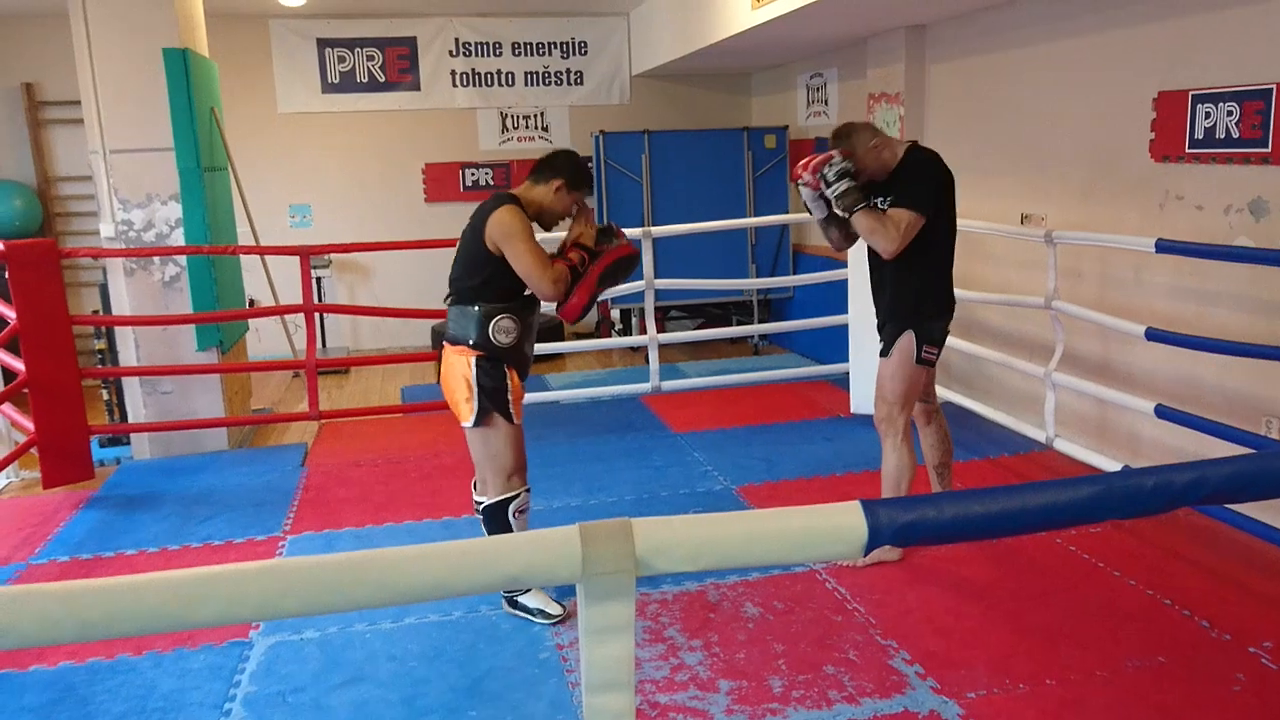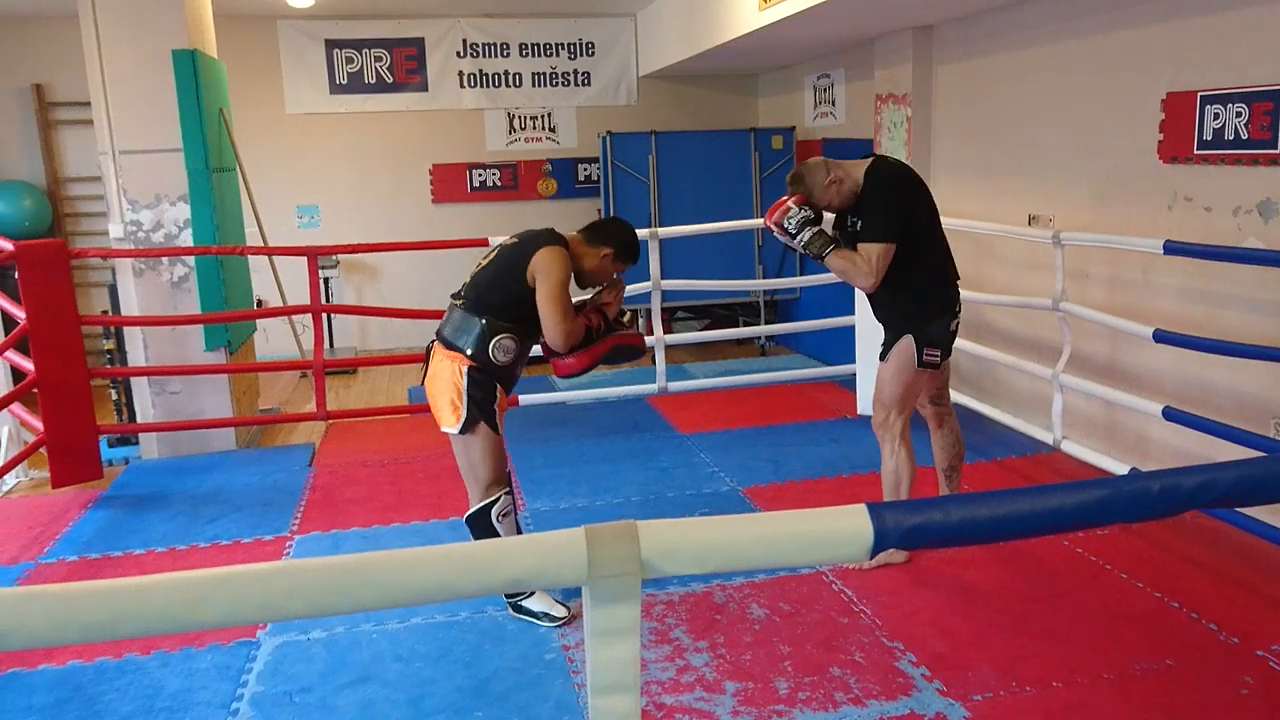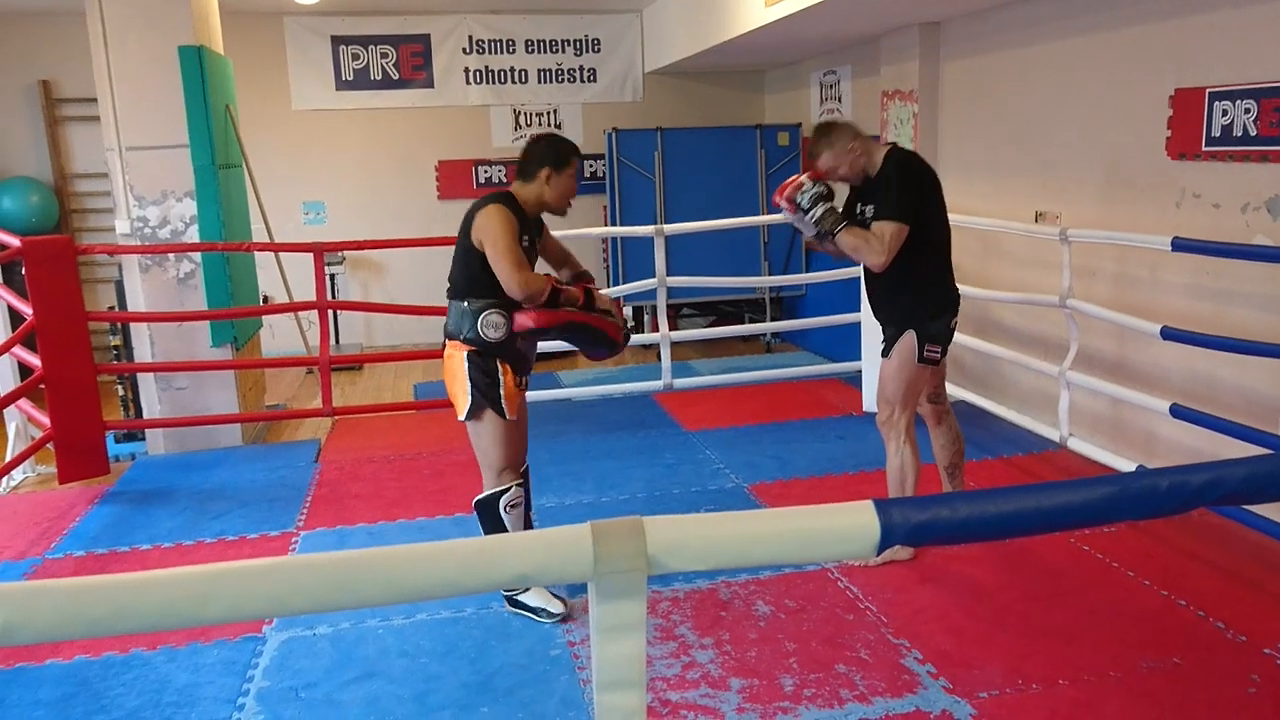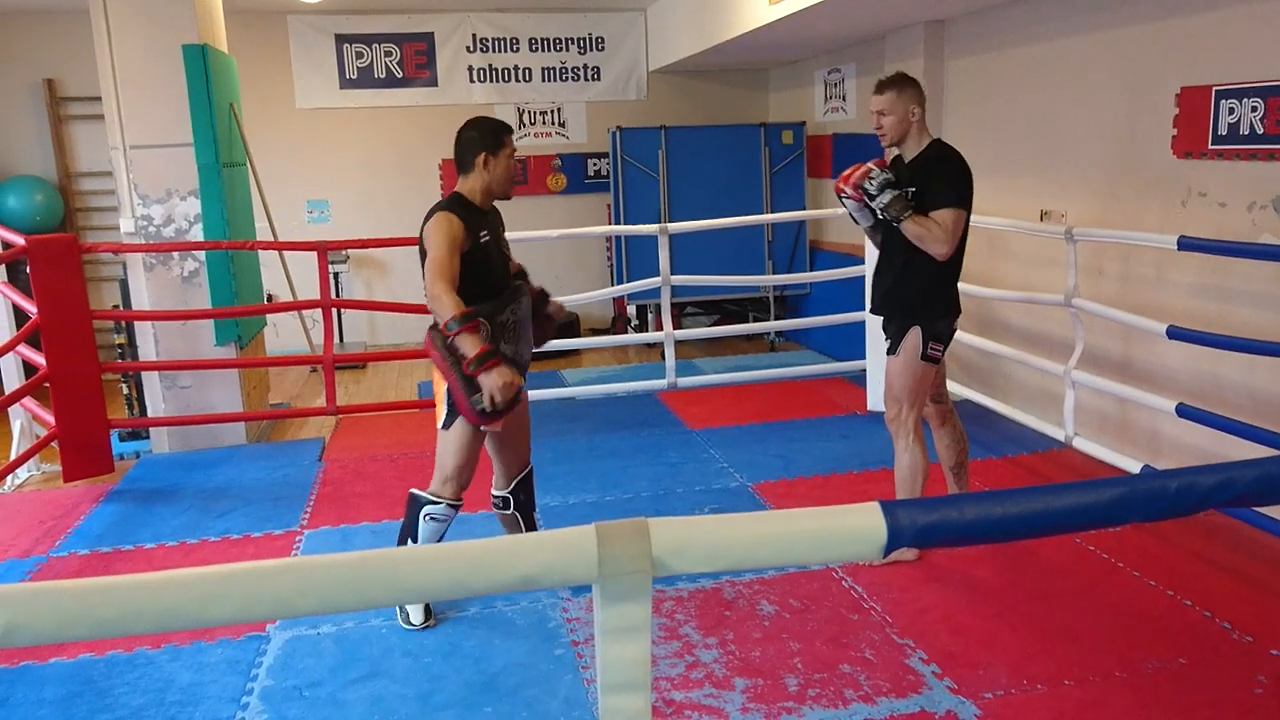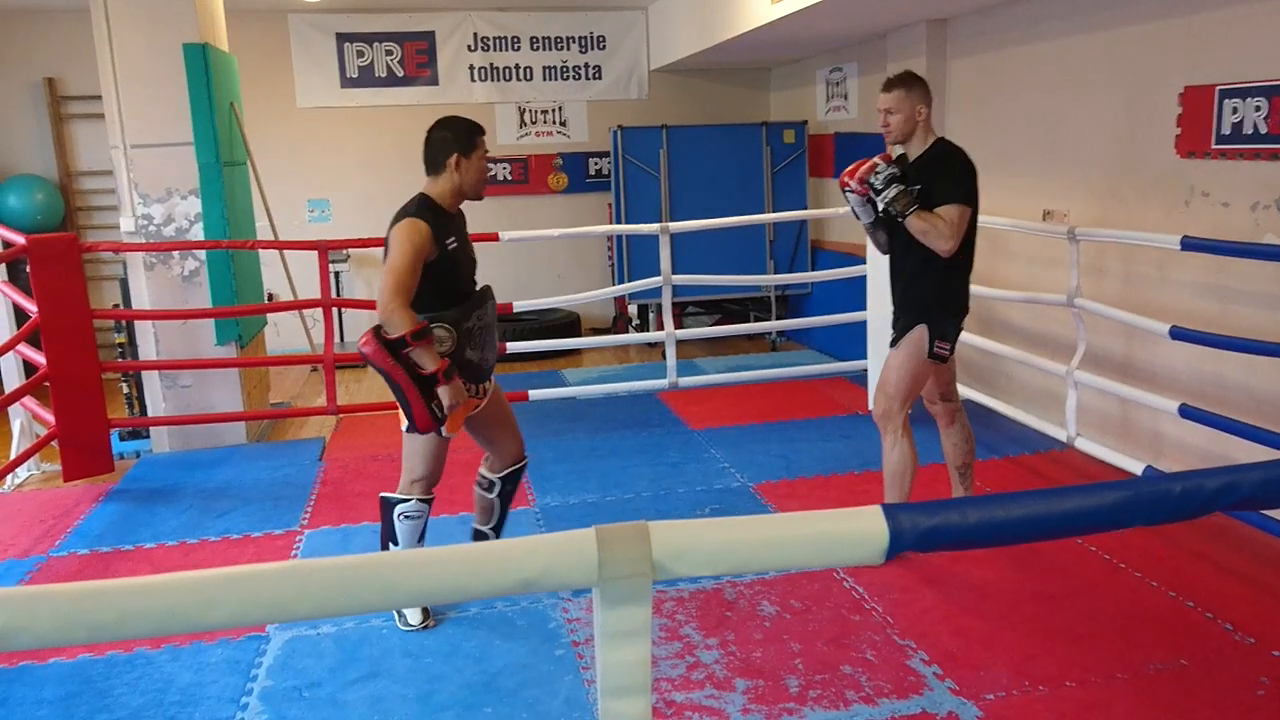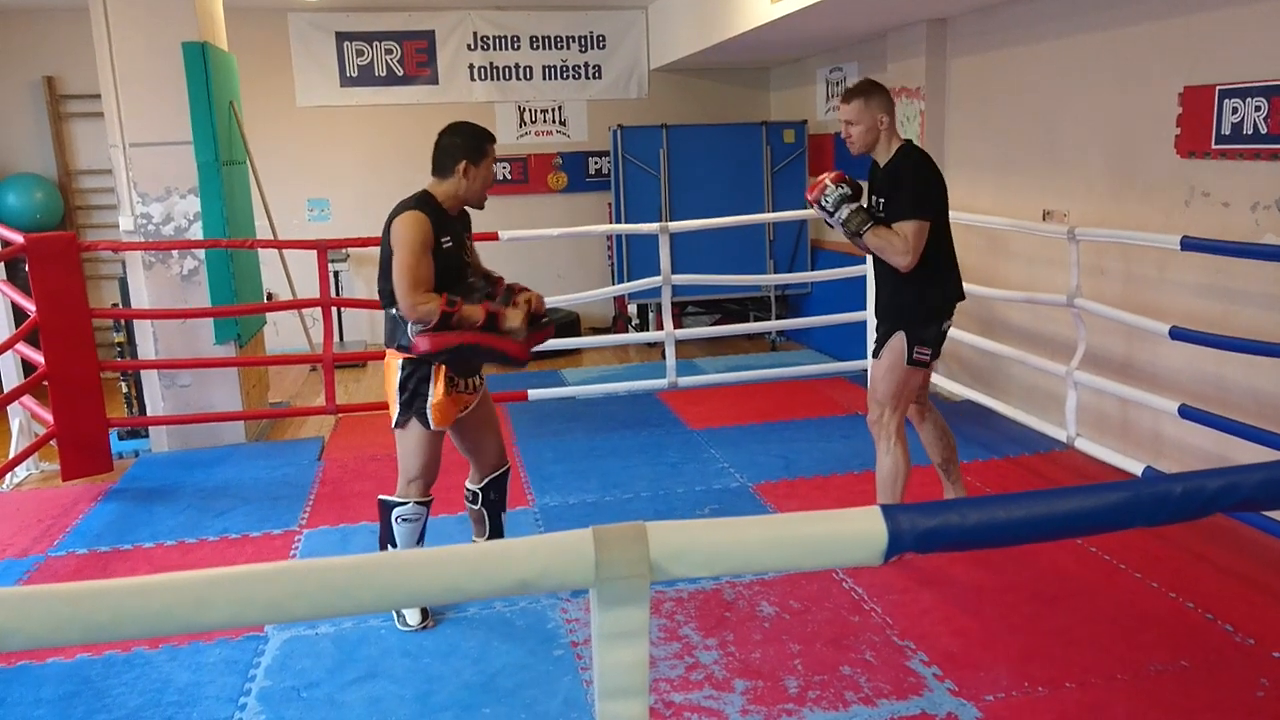
dt=0.3s
person 1, frame 1
left shoulder: (506, 214)
right shoulder: (507, 216)
left elbow: (529, 280)
right elbow: (549, 287)
left wrist: (582, 251)
right wrist: (581, 247)
left hip: (484, 360)
right hip: (479, 364)
left knee: (498, 474)
right knee: (504, 480)
right ankle: (518, 591)
person 1, frame 2
left shoulder: (540, 246)
right shoulder: (553, 256)
left elbow: (547, 320)
right elbow: (559, 338)
left wrist: (593, 312)
right wrist: (600, 315)
left hip: (469, 368)
right hip: (466, 374)
left knee: (497, 478)
right knee: (488, 488)
right ankle: (518, 593)
person 1, frame 3
left shoulder: (529, 220)
right shoulder: (495, 214)
left elbow: (564, 263)
right elbow: (519, 285)
left wrist: (594, 300)
right wrist: (585, 300)
left hip: (506, 358)
right hip: (479, 361)
left knee: (515, 464)
right knee: (500, 477)
right ankle: (516, 585)
person 1, frame 4
left shoulder: (489, 216)
right shoulder: (449, 220)
right elbow: (440, 296)
left wrist: (542, 306)
right wrist: (485, 363)
left hip: (501, 365)
right hip: (469, 372)
left knee: (516, 466)
right knee: (451, 484)
person 1, frame 5
left shoulder: (452, 217)
right shoulder: (416, 226)
right elbow: (391, 307)
right wrist: (439, 374)
left hip: (469, 368)
right hip: (429, 378)
left knee: (510, 454)
right knee: (420, 484)
left ankle: (484, 547)
person 1, frame 6
left shoulder: (458, 218)
right shoulder: (414, 219)
right elbow: (416, 305)
left wrist: (513, 294)
right wrist: (496, 316)
left hip: (461, 368)
right hip: (421, 371)
left knee: (492, 464)
right knee: (416, 484)
person 2, frame 1
left shoulder: (923, 170)
right shoulder: (874, 176)
left elbow: (890, 242)
right elbow: (842, 240)
left wrist: (844, 195)
right wrist: (822, 204)
left hip: (919, 311)
right hip: (901, 308)
left knee: (889, 417)
right knee: (922, 408)
left ankle: (888, 537)
person 2, frame 2
left shoulder: (886, 188)
right shoulder: (859, 189)
left elbow: (867, 275)
right elbow: (845, 261)
left wrist: (815, 236)
right wrist: (806, 238)
left hip: (921, 315)
right hip: (922, 311)
left knee: (888, 420)
right knee: (935, 410)
person 2, frame 3
left shoulder: (903, 175)
right shoulder: (864, 182)
left elbow: (877, 255)
right elbow: (843, 248)
left wrist: (827, 212)
right wrist: (809, 223)
left hip: (923, 311)
right hip: (909, 311)
left knee: (892, 417)
right knee: (934, 407)
left ankle: (896, 538)
person 2, frame 4
left shoulder: (945, 165)
right shoulder: (896, 167)
left elbow: (941, 243)
left wrist: (891, 203)
right wrist: (865, 213)
left hip: (926, 310)
right hip: (904, 306)
left knee: (901, 416)
right knee: (935, 408)
person 2, frame 5
left shoulder: (950, 164)
right shoulder: (899, 166)
left elbow: (946, 239)
left wrist: (895, 198)
right wrist: (868, 212)
left hip: (935, 307)
right hip: (915, 305)
left knee: (889, 411)
right knee: (943, 406)
right ankle: (964, 504)
person 2, frame 6
left shoulder: (914, 170)
right shoulder: (881, 170)
left elbow: (904, 254)
left wrist: (852, 213)
right wrist: (842, 220)
left hip: (918, 311)
right hip: (906, 309)
left knee: (883, 419)
right knee: (915, 407)
right ankle: (956, 498)
